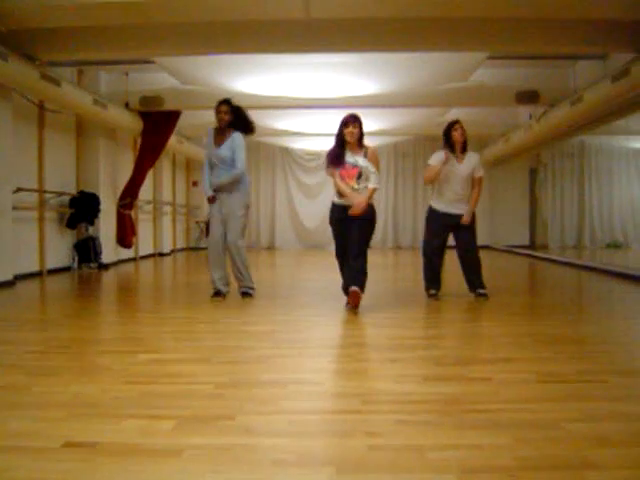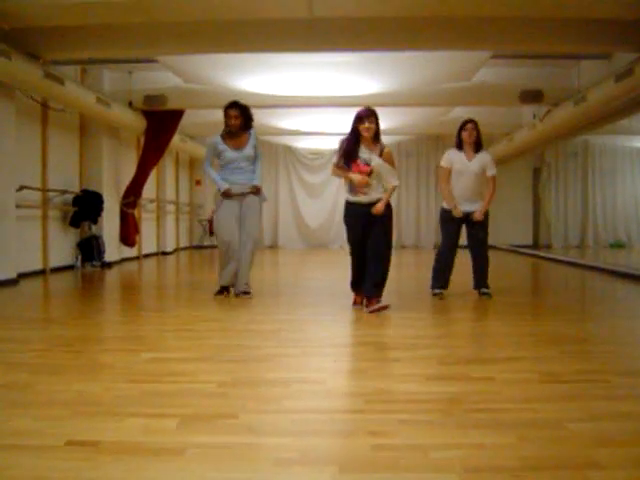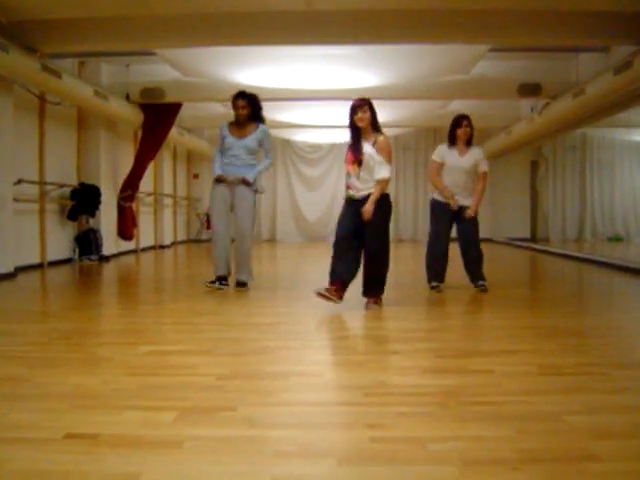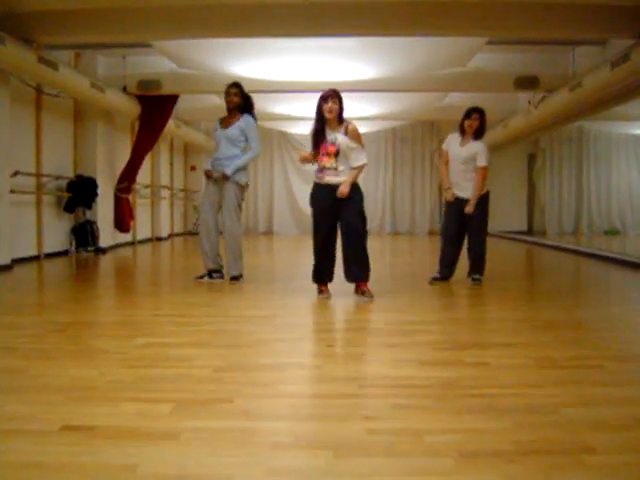
dt=0.7s
person 1, frame 1
left shoulder: (369, 153)
right shoulder: (336, 153)
left elbow: (374, 184)
right elbow: (337, 181)
left wrist: (361, 201)
right wrist: (353, 197)
left hip: (363, 209)
right hip: (339, 209)
left knee: (357, 249)
right knee: (342, 252)
left ankle: (356, 288)
right ankle: (350, 291)
person 1, frame 2
left shoulder: (384, 152)
right shoulder: (348, 146)
left elbow: (392, 182)
right elbow: (335, 169)
left wrist: (383, 202)
right wrist: (352, 176)
left hip: (378, 207)
right hip: (354, 207)
left knee: (378, 251)
right knee: (357, 251)
left ankle: (372, 296)
right ankle: (359, 291)
person 1, frame 3
left shoulder: (380, 141)
right shoulder: (355, 140)
left elbow: (384, 176)
left wrist: (372, 203)
left hip: (374, 202)
right hip: (352, 201)
left knee: (374, 249)
right knee: (343, 241)
left ankle: (374, 294)
right ankle: (336, 287)
person 1, frame 4
left shoulder: (350, 129)
right shoulder: (318, 130)
left elbow: (360, 161)
left wrist: (347, 183)
right wrist: (306, 157)
left hip: (347, 189)
right hip: (322, 190)
left knee: (355, 234)
right knee: (323, 237)
left ankle: (361, 283)
right ankle: (322, 283)
person 2, frame 1
left shoulder: (236, 137)
right shoulder: (211, 135)
left elbow: (241, 169)
right elbow: (207, 165)
left wrist: (218, 184)
right wrist: (208, 190)
left hip: (236, 193)
right hip: (218, 195)
left knee: (234, 240)
right knee: (215, 240)
left ankle: (246, 285)
right ankle: (220, 286)
person 2, frame 2
left shoulder: (252, 135)
right shoulder: (216, 141)
right elbow: (208, 166)
left wrist: (257, 181)
right wrist: (221, 185)
left hip: (250, 192)
right hip: (228, 194)
left knee: (251, 237)
right knee: (227, 237)
left ankle: (242, 285)
right ankle: (226, 282)
person 2, frame 3
left shoulder: (261, 130)
right shoulder: (225, 128)
left elbow: (268, 158)
left wrist: (252, 175)
right wrist: (216, 171)
left hip: (245, 183)
right hip: (223, 181)
left knee: (244, 228)
right knee: (219, 227)
left ankle: (242, 277)
right ankle: (222, 275)
person 2, frame 4
left shoulder: (246, 120)
right shoulder: (219, 122)
left elbow: (255, 150)
left wrist: (231, 169)
right wrist: (209, 165)
left hip: (234, 176)
right hip: (215, 176)
left knee: (230, 222)
right knee: (206, 218)
left ankle: (235, 271)
right ankle: (214, 269)
person 3, frame 1
left shoulder: (474, 158)
right shoulder: (439, 156)
left elbow: (477, 187)
right elbow: (427, 179)
left wrist: (469, 212)
right wrist: (443, 162)
left hip: (464, 213)
right hip: (438, 211)
left knee: (469, 251)
right knee: (433, 250)
left ankle: (477, 286)
right ankle: (432, 287)
person 3, frame 2
left shoulder: (485, 157)
right shoulder: (451, 154)
left elbow: (491, 186)
right elbow: (443, 182)
left wrist: (482, 210)
right wrist: (453, 205)
left hip: (477, 210)
right hip: (451, 210)
left knee: (479, 249)
right knee: (447, 247)
left ankle: (482, 286)
right ankle: (438, 286)
person 3, frame 3
left shoulder: (477, 153)
right shoulder: (443, 150)
left elbow: (482, 181)
right elbow: (432, 175)
left wrist: (473, 206)
right wrist: (449, 197)
left hip: (468, 205)
right hip: (442, 203)
left knee: (471, 242)
right knee: (438, 242)
left ankle: (478, 279)
right ankle: (435, 279)
person 3, frame 4
left shoulder: (480, 146)
right shoulder: (451, 139)
left elbow: (481, 176)
right elbow: (443, 164)
left wrist: (472, 203)
right wrist: (447, 188)
left hip: (476, 197)
right hip: (454, 196)
left knee: (476, 237)
right knee: (449, 234)
left ankle: (476, 273)
right ankle: (444, 272)
